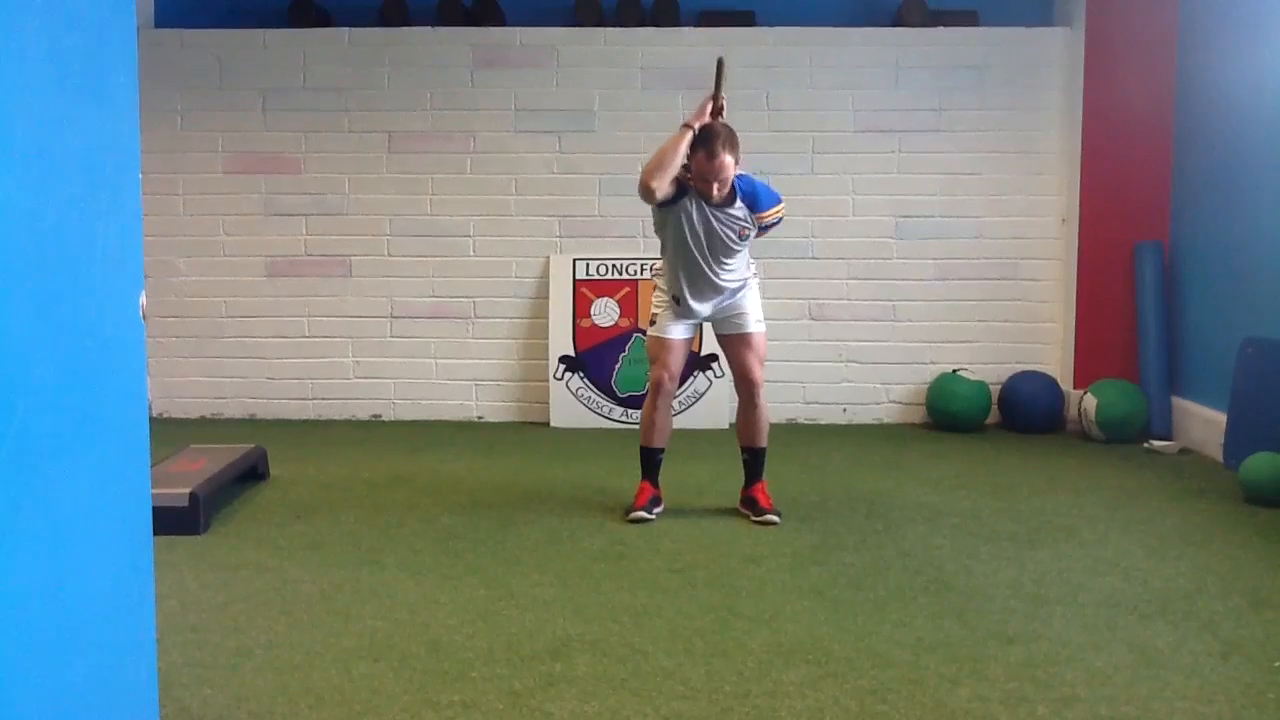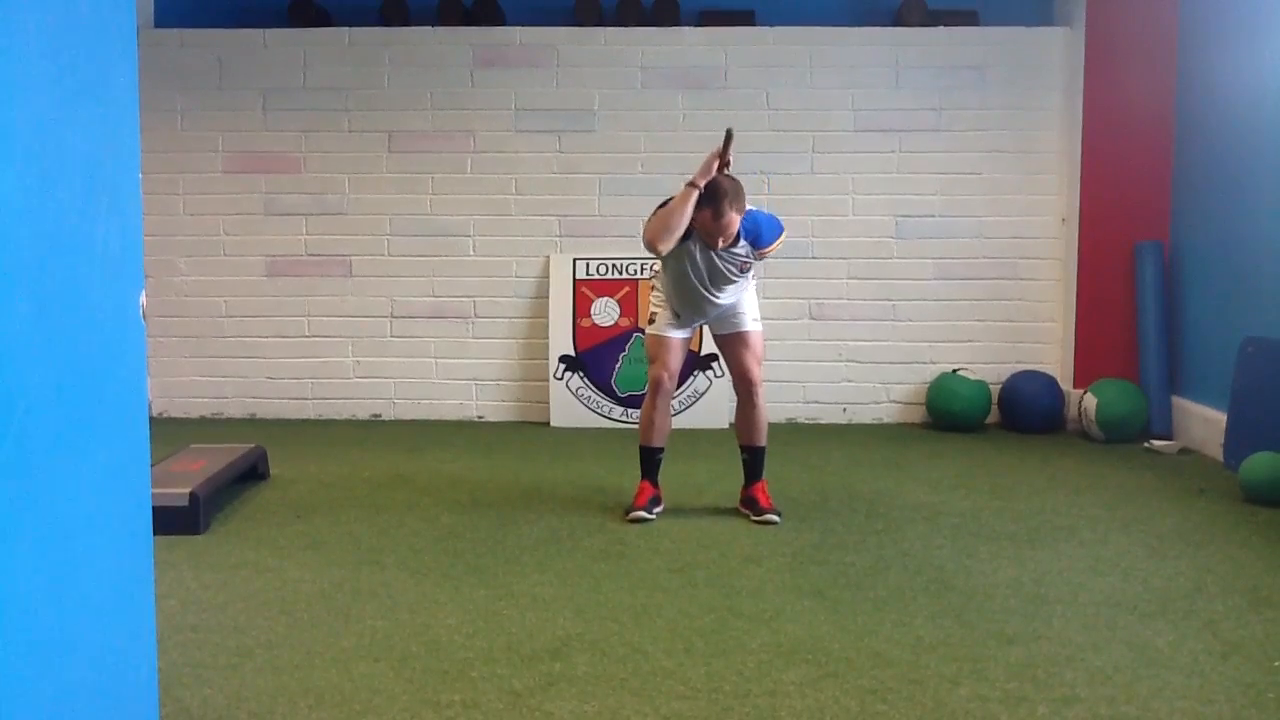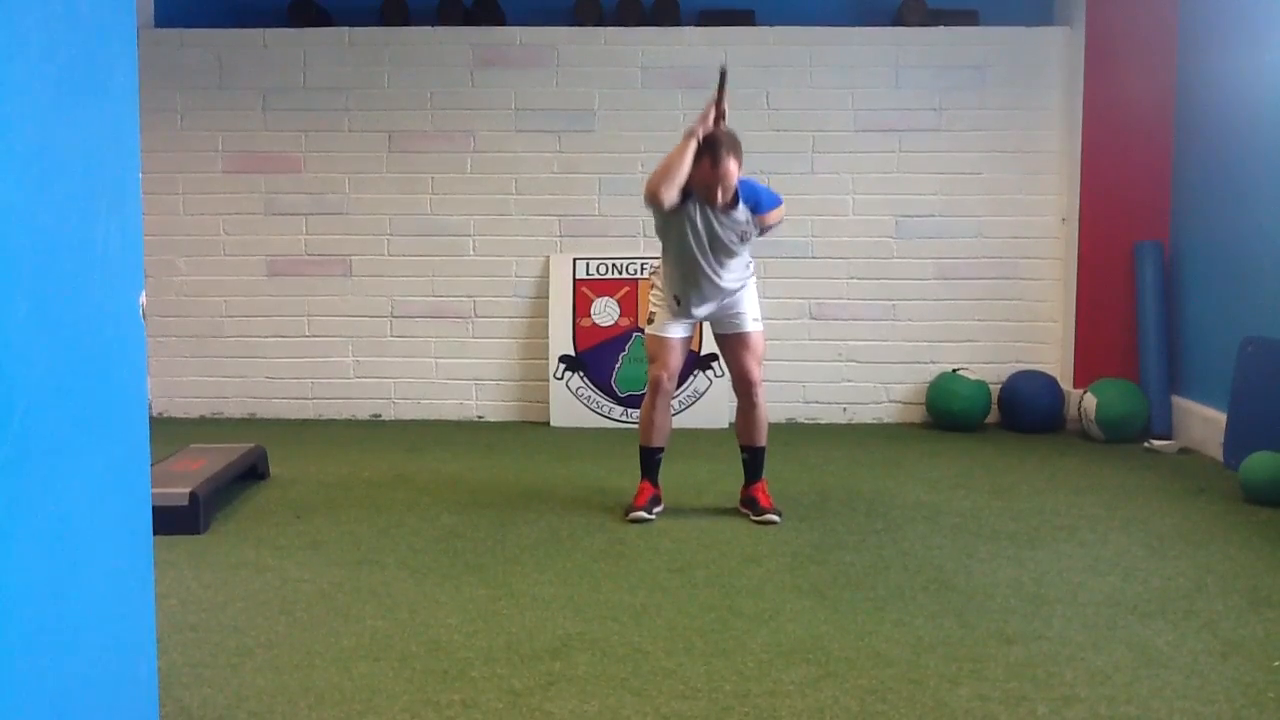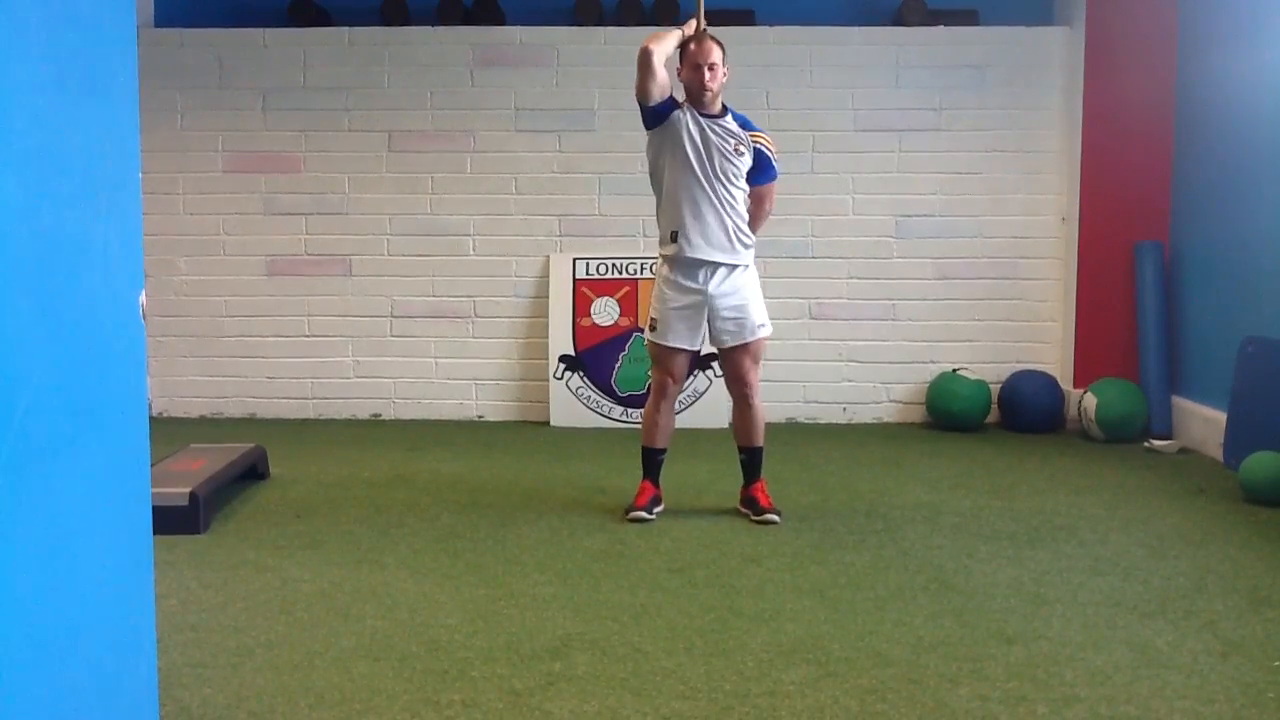
dt=0.5s
person 1, frame 1
left shoulder: (758, 198)
right shoulder: (673, 187)
right elbow: (648, 185)
right wrist: (692, 126)
left hip: (736, 292)
right hip: (677, 293)
left knee: (752, 384)
right knee: (662, 383)
left ankle: (754, 488)
right ankle: (649, 487)
person 1, frame 2
left shoulder: (760, 229)
right shoulder: (676, 217)
right elbow: (655, 243)
right wrist: (697, 182)
left hip: (733, 299)
right hip: (675, 299)
left knee: (751, 383)
right knee: (660, 383)
left ankle: (754, 488)
right ankle: (648, 487)
person 1, frame 3
left shoulder: (759, 200)
right shoulder: (676, 193)
right elbow: (656, 196)
right wrist: (697, 131)
left hip: (734, 292)
right hip: (676, 293)
left knee: (750, 383)
right knee: (660, 383)
left ankle: (754, 487)
right ankle: (648, 486)
person 1, frame 4
left shoulder: (750, 135)
right shoulder: (666, 118)
left elbow: (764, 200)
right elbow: (649, 56)
right wrist: (683, 32)
left hip: (737, 274)
right hip: (678, 274)
left knee: (746, 386)
right knee: (665, 385)
left ankle: (753, 488)
right ankle: (650, 486)
